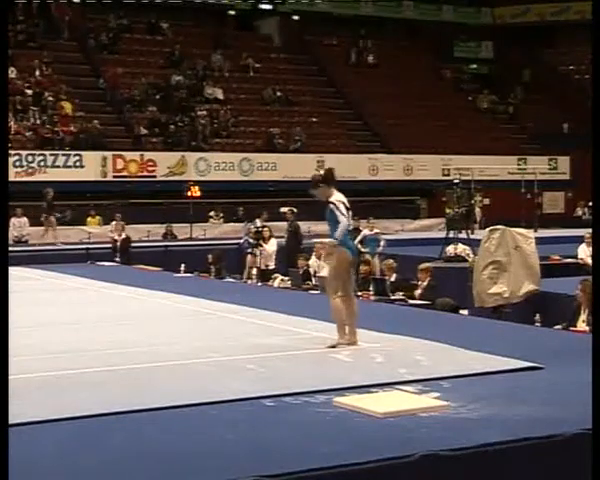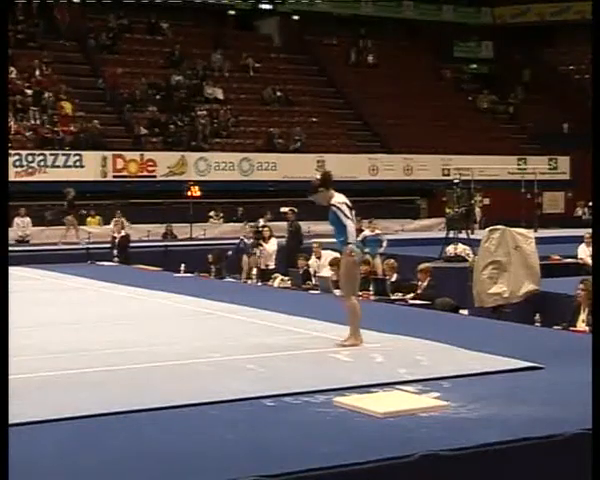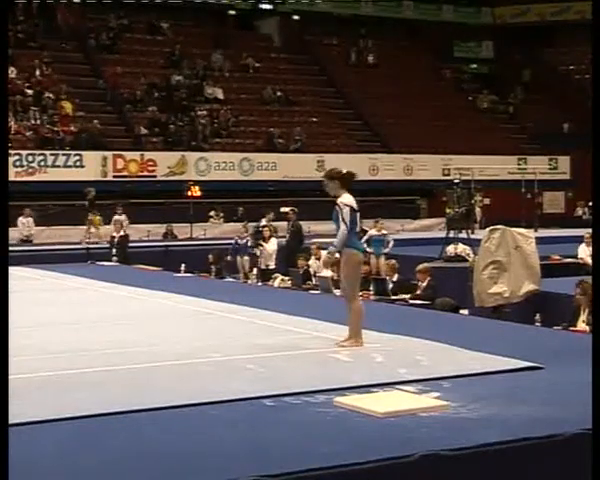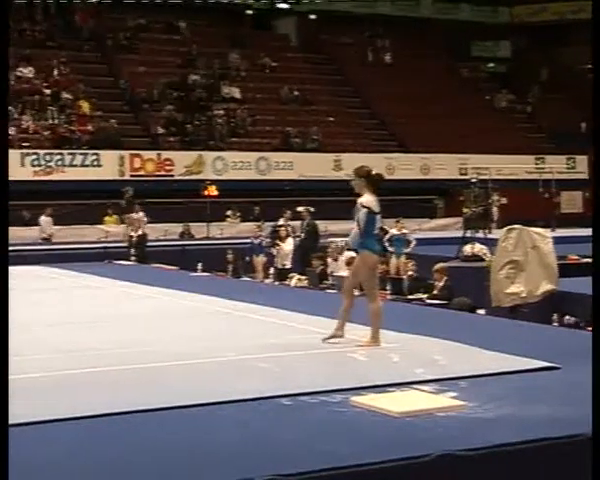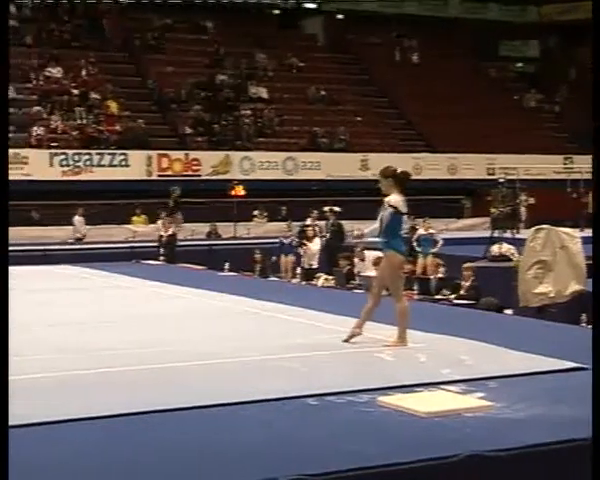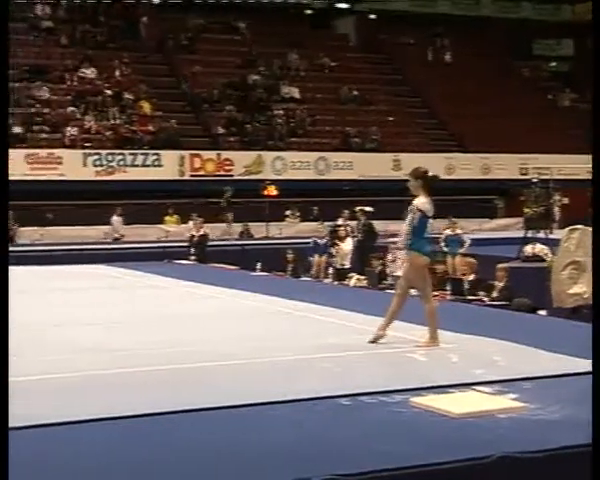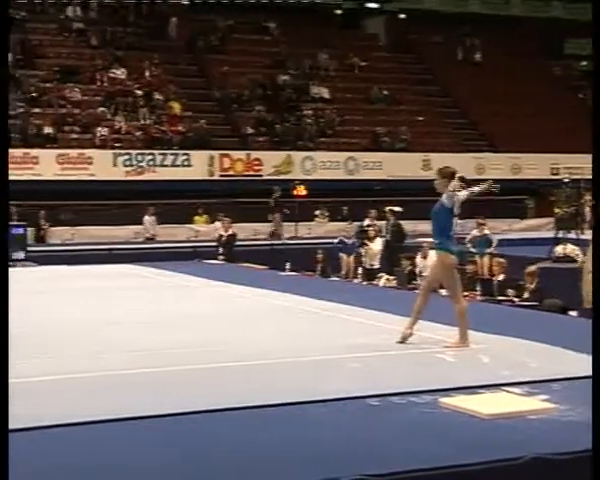
dt=0.4s
person 1, frame 1
left shoulder: (334, 200)
right shoulder: (338, 199)
left elbow: (344, 222)
left wrist: (333, 242)
right wrist: (333, 246)
left hip: (343, 250)
right hip: (347, 249)
left knee: (332, 293)
right knee: (347, 294)
left ankle: (342, 335)
right ankle: (351, 335)
person 1, frame 2
left shoulder: (336, 202)
right shoulder: (338, 200)
left elbow: (350, 224)
left wrist: (349, 248)
left hip: (350, 249)
right hip: (350, 249)
left knee: (348, 295)
right knee: (350, 294)
left ankle: (356, 336)
right ankle: (354, 335)
person 1, frame 3
left shoulder: (343, 201)
right shoulder: (347, 200)
left elbow: (344, 229)
left wrist: (331, 250)
right wrist: (337, 250)
left hip: (351, 251)
right hip: (349, 250)
left knee: (352, 295)
right knee: (348, 295)
left ankle: (357, 338)
right ankle: (353, 333)
person 1, frame 4
left shoulder: (363, 201)
right shoulder: (372, 200)
left elbow: (358, 230)
right wrist: (348, 243)
left hip: (367, 251)
right hip: (368, 249)
left knee: (372, 295)
right knee: (347, 289)
left ankle: (375, 338)
right ankle: (339, 328)
person 1, frame 5
left shoulder: (390, 200)
right shoulder: (400, 199)
left elbow: (379, 226)
left wrist: (361, 234)
right wrist: (364, 233)
left hip: (393, 251)
right hip: (394, 249)
left knee: (398, 296)
right knee: (375, 291)
left ankle: (401, 338)
right ankle: (358, 327)
person 1, frame 6
left shoulder: (417, 203)
right shoulder: (426, 202)
left elbow: (407, 230)
left wrist: (400, 253)
right wrist: (403, 251)
left hip: (417, 252)
right hip: (418, 251)
left knee: (426, 296)
right knee: (400, 292)
left ankle: (433, 338)
right ankle: (382, 329)
person 1, frame 7
left shoulder: (448, 198)
right shoulder: (451, 198)
left elbow: (453, 191)
right elbow: (467, 191)
left wrist: (452, 186)
right wrist: (483, 187)
left hip: (445, 251)
right hip: (443, 250)
left knee: (456, 296)
right knee: (425, 289)
left ankle: (463, 339)
right ankle: (409, 327)
